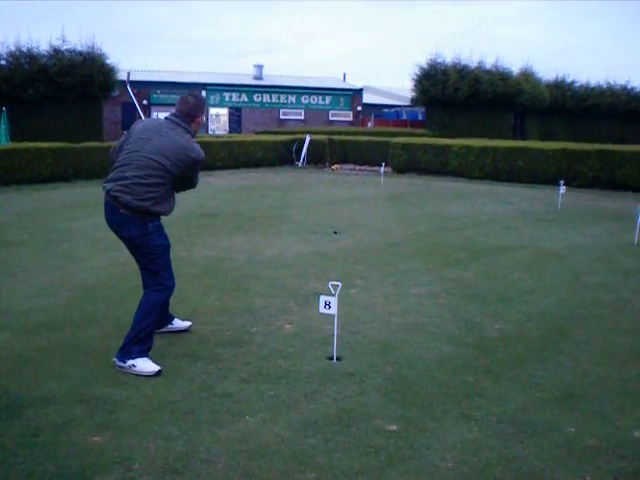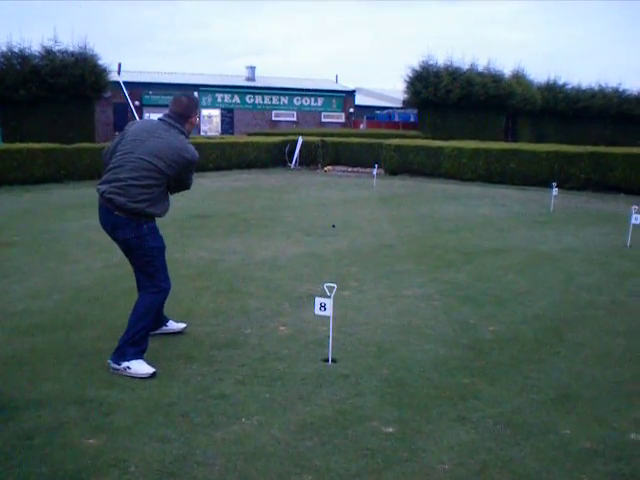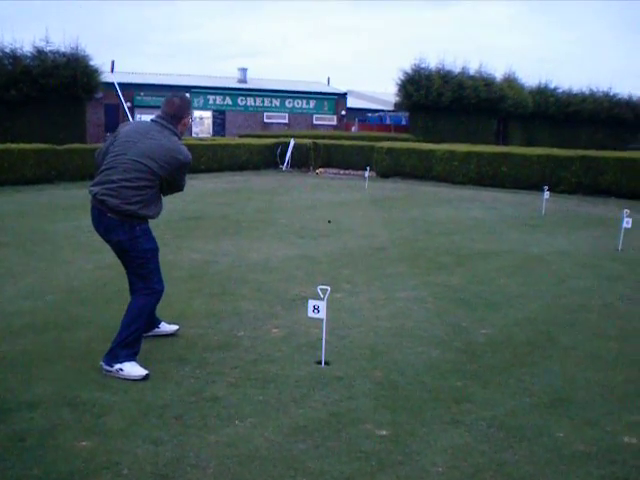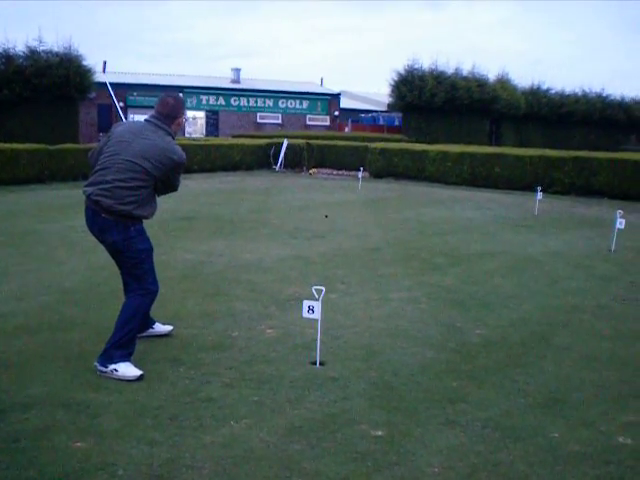
dt=0.2s
person 1, frame 1
left shoulder: (144, 124)
right shoulder: (192, 151)
left elbow: (114, 154)
right elbow: (184, 184)
left hip: (113, 206)
right hip: (139, 218)
left knee: (154, 267)
right knee: (161, 282)
left ankle: (160, 319)
right ankle: (131, 354)
person 1, frame 2
left shoulder: (137, 126)
right shoulder: (186, 152)
left elbow: (107, 157)
right elbow: (178, 186)
left hip: (107, 208)
right hip: (134, 219)
left knee: (149, 268)
right knee: (157, 284)
left ankle: (155, 321)
right ankle: (125, 356)
person 1, frame 3
left shoulder: (130, 127)
right shoulder: (179, 154)
left elbow: (99, 158)
right elbow: (171, 188)
left hip: (100, 210)
right hip: (127, 221)
left knee: (141, 270)
right knee: (150, 286)
left ankle: (148, 323)
right ankle: (118, 358)
person 1, frame 4
left shoulder: (123, 127)
right shoulder: (174, 154)
left elbow: (93, 159)
right elbow: (166, 188)
left hip: (94, 210)
right hip: (121, 222)
left knee: (135, 271)
right knee: (145, 287)
left ankle: (142, 324)
right ankle: (112, 359)
